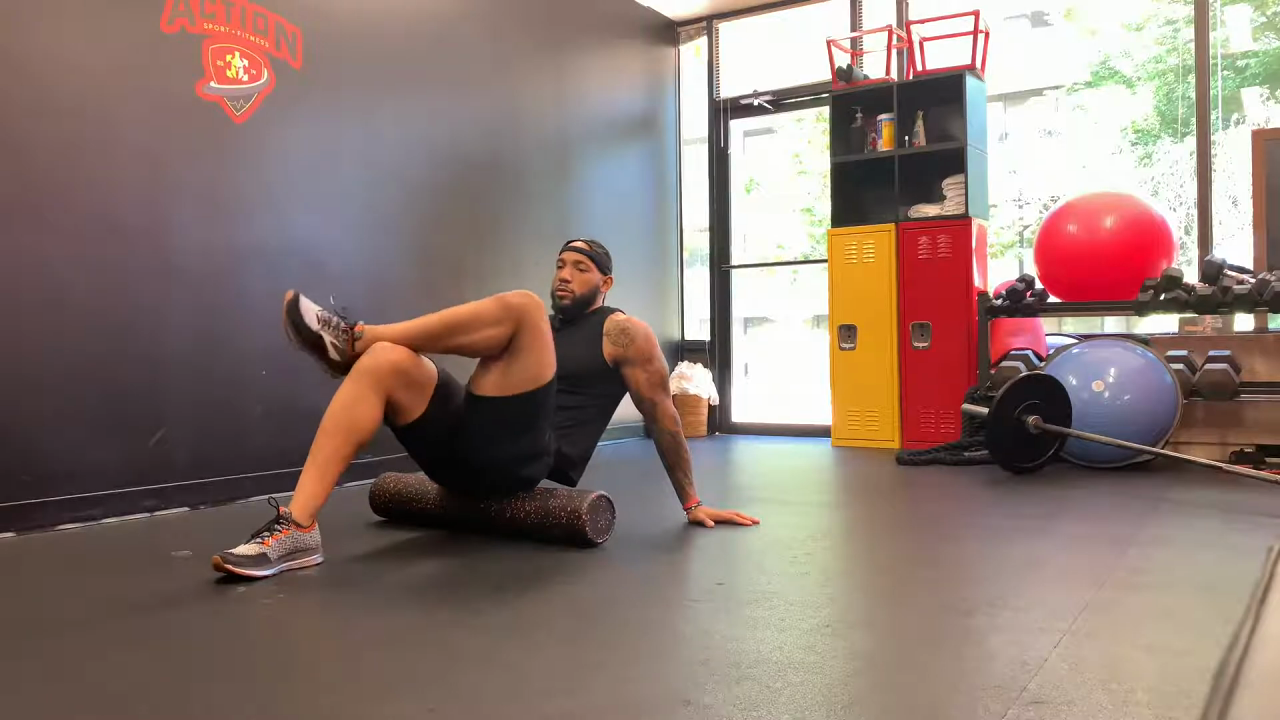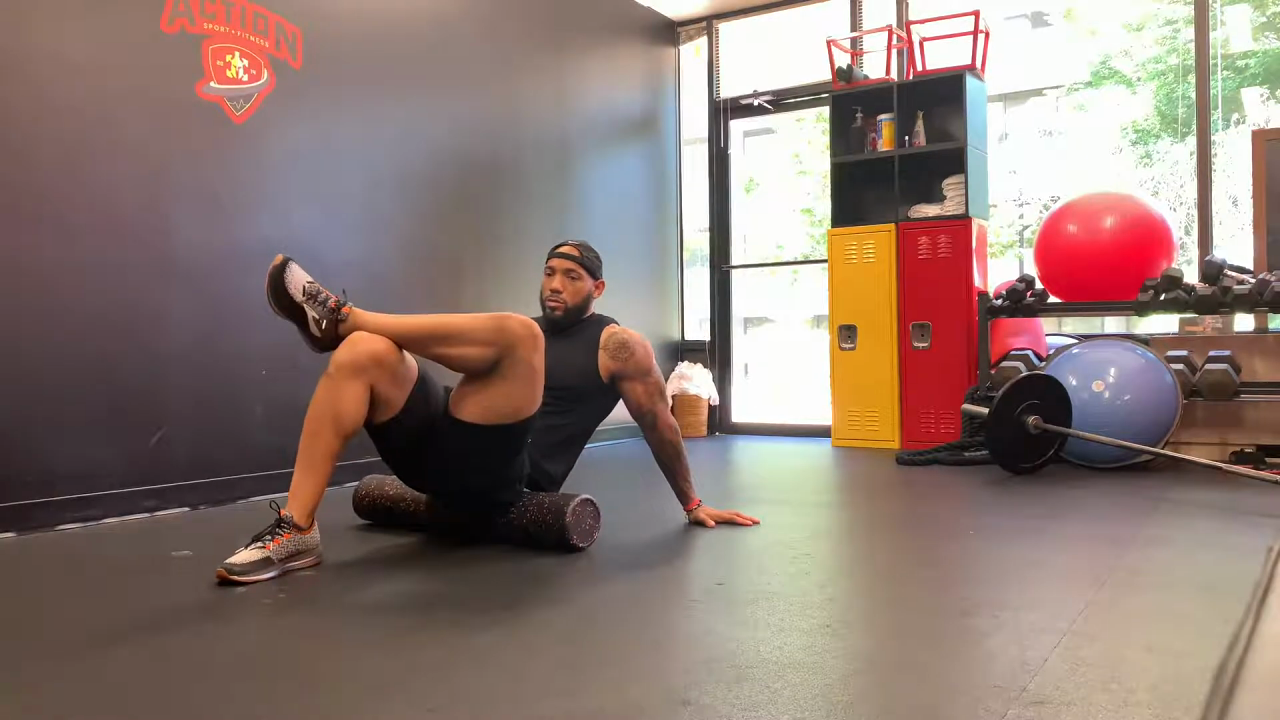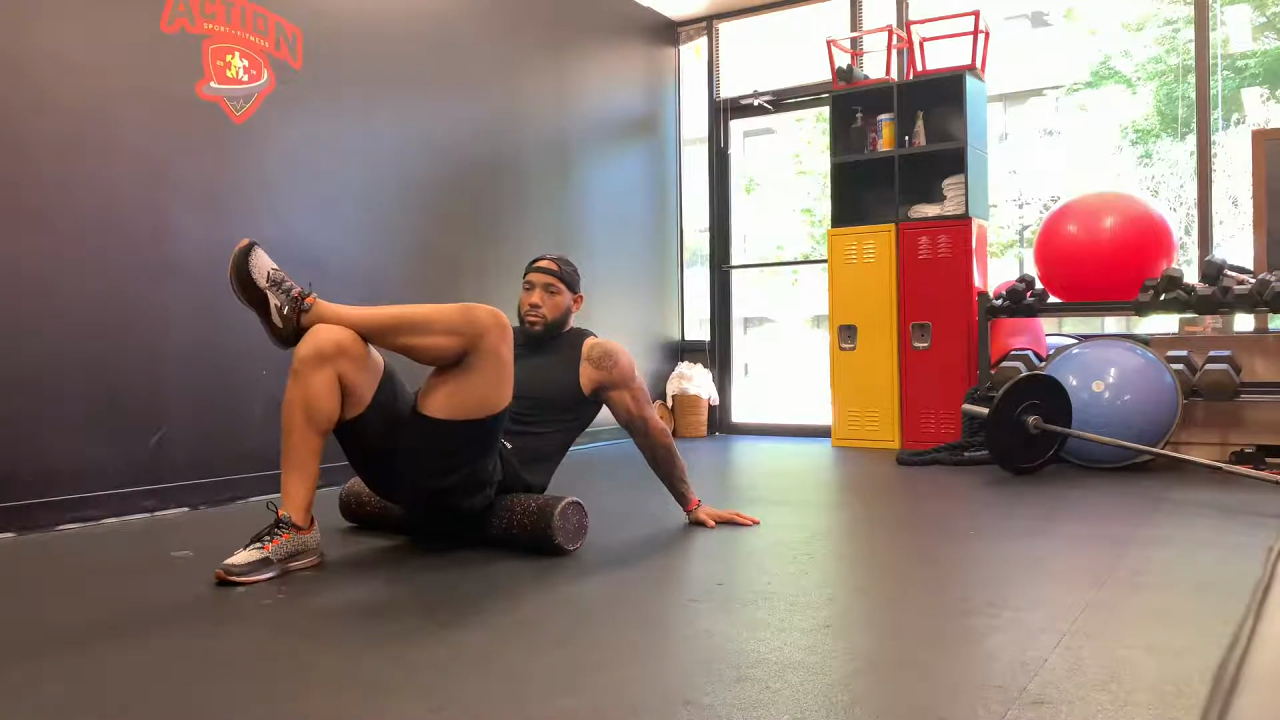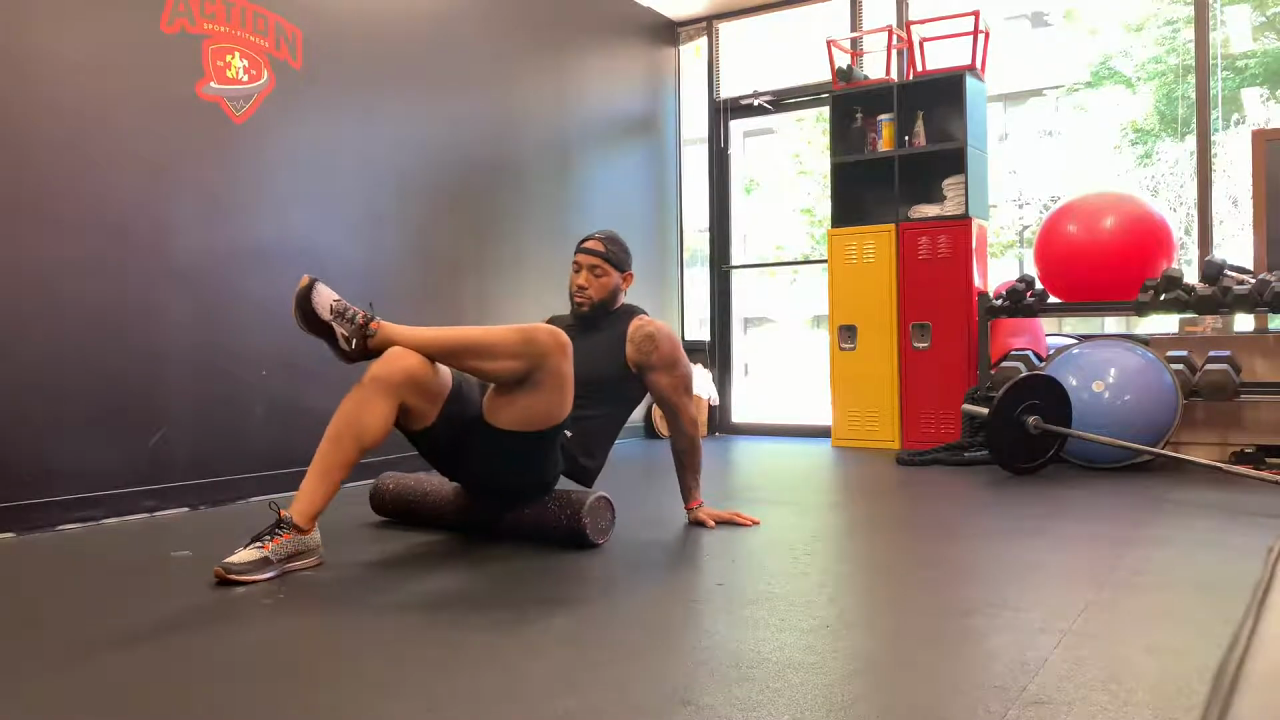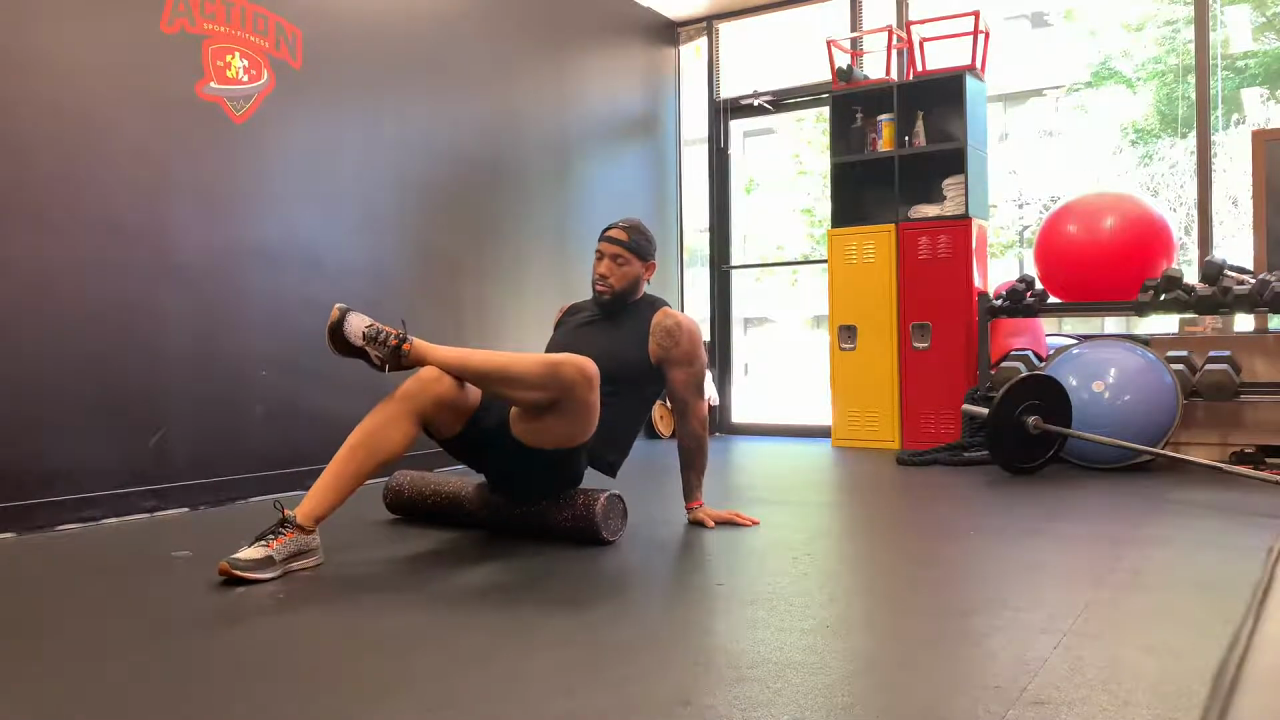
dt=1s
person 1, frame 1
left shoulder: (624, 334)
right shoulder: (544, 333)
left elbow: (662, 415)
left wrist: (691, 502)
left hip: (516, 456)
right hip: (469, 445)
left knee: (522, 306)
right knee: (385, 362)
left ankle: (355, 338)
right ankle: (297, 528)
person 1, frame 2
left shoulder: (619, 346)
right shoulder: (530, 336)
left elbow: (659, 424)
left wrist: (692, 504)
left hip: (495, 471)
right hip: (441, 448)
left knee: (516, 333)
right knee: (362, 353)
left ankle: (339, 316)
right ankle: (296, 531)
person 1, frame 3
left shoulder: (598, 358)
right shoulder: (505, 344)
left elbow: (649, 429)
left wrist: (691, 504)
left hip: (466, 475)
right hip: (410, 456)
left knee: (484, 323)
right knee: (326, 344)
left ankle: (303, 308)
right ankle: (294, 530)
person 1, frame 4
left shoulder: (645, 336)
right shoulder: (557, 323)
left elbow: (683, 415)
left wrist: (693, 502)
left hip: (530, 461)
right hip: (480, 442)
left knee: (548, 344)
right knee: (399, 368)
left ankle: (372, 330)
right ankle: (296, 530)
person 1, frame 5
left shoulder: (668, 328)
right shoulder: (571, 314)
left elbow: (692, 413)
left wrist: (695, 503)
left hip: (557, 460)
right hip: (507, 429)
left knee: (577, 370)
right knee: (428, 385)
left ankle: (406, 346)
right ankle: (300, 530)
